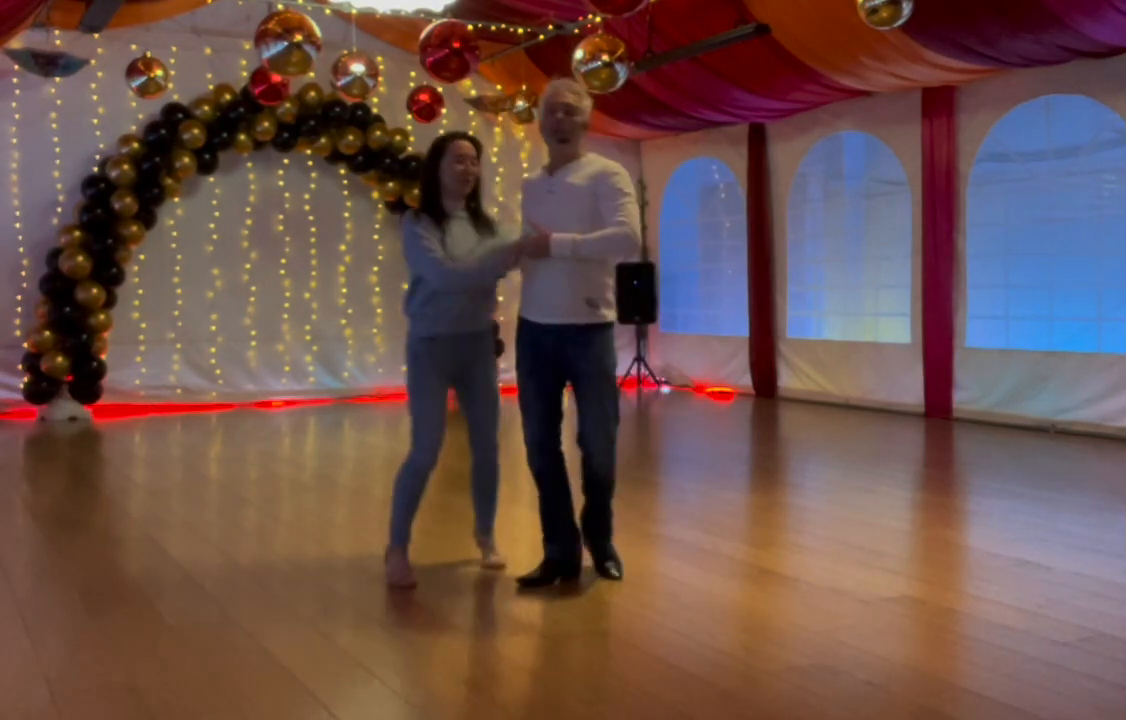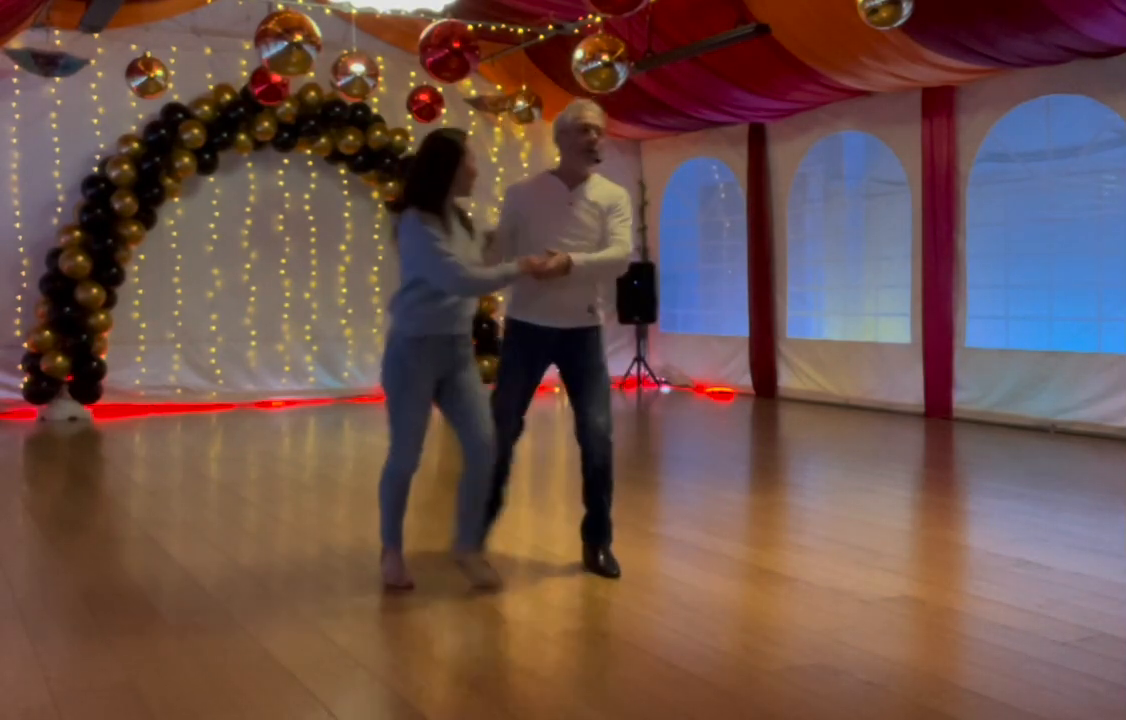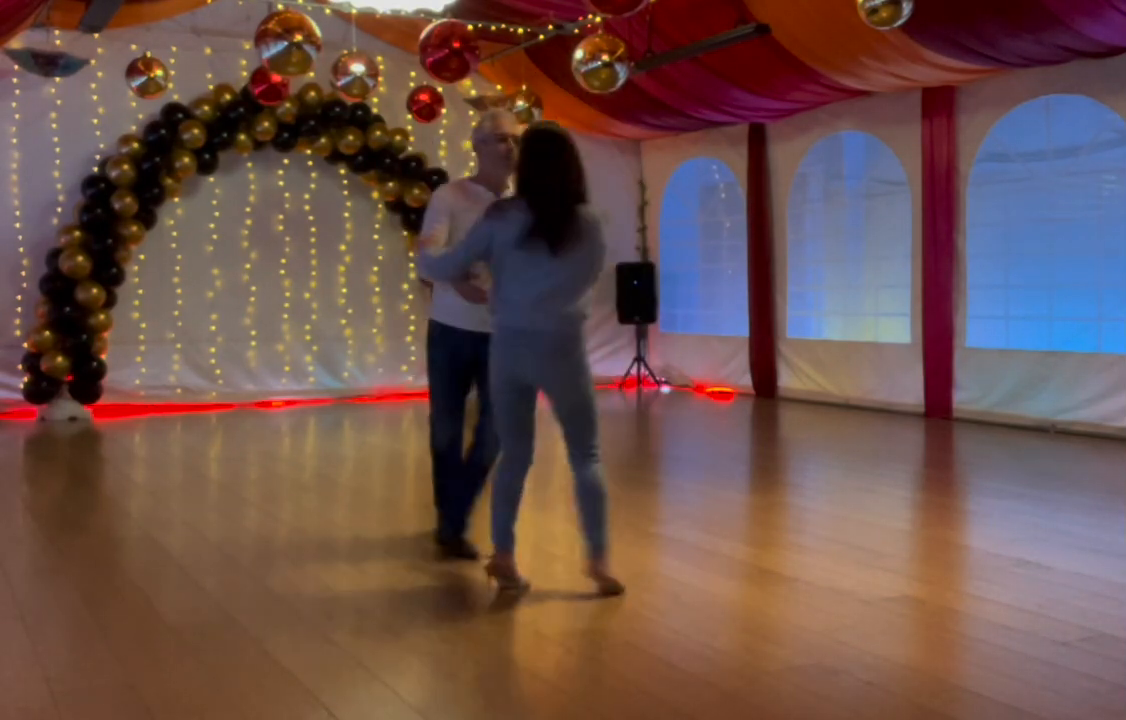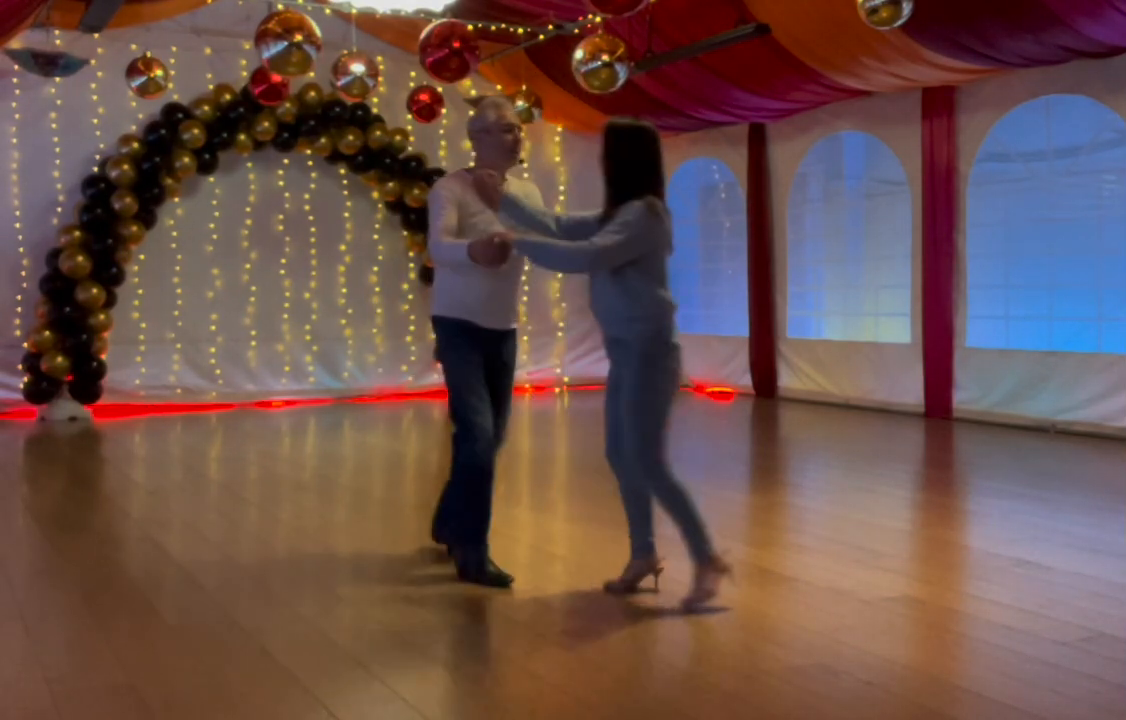
dt=0.5s
person 1, frame 1
left shoulder: (607, 174)
right shoulder: (532, 186)
left elbow: (628, 238)
left wrist: (557, 244)
left hip: (589, 329)
right hip: (534, 328)
left knee: (598, 440)
right knee: (540, 441)
left ankle: (599, 540)
right ankle: (561, 551)
person 1, frame 2
left shoulder: (614, 197)
right shoulder: (523, 193)
left elbow: (621, 255)
right elbow: (497, 251)
left wrist: (571, 263)
left hip: (583, 331)
right hip: (526, 327)
left knee: (597, 432)
right knee: (503, 426)
left ankle: (598, 540)
right ankle: (483, 518)
person 1, frame 3
right shoulder: (449, 197)
right wrist: (454, 280)
right hip: (450, 331)
left knee: (491, 432)
right knee: (445, 430)
left ankle: (453, 523)
right ankle: (448, 516)
person 1, frame 4
left shoulder: (527, 193)
right shoulder: (451, 188)
right elbow: (438, 247)
right wrist: (470, 251)
left hip: (503, 329)
right hip: (458, 325)
left knee: (490, 434)
right knee: (477, 431)
left ankle: (448, 523)
right ankle: (471, 552)
person 2, frame 1
left shoulder: (486, 225)
right shoulder: (419, 224)
left elbow: (509, 255)
right elbow: (443, 277)
right wrist: (502, 264)
left hip: (477, 345)
right hip: (431, 346)
left knee: (486, 447)
right knee: (425, 452)
left ankle: (485, 536)
right ankle: (396, 547)
person 2, frame 2
left shoulder: (460, 221)
right shoulder: (416, 222)
left elbow: (486, 258)
right elbow: (458, 280)
right wrist: (516, 270)
left hip: (458, 351)
right hip: (415, 349)
left knee: (483, 448)
right knee: (406, 457)
left ankle: (468, 547)
right ankle: (391, 550)
person 2, frame 3
left shoulder: (503, 215)
right shoulder: (587, 224)
left elbow: (451, 267)
left wrist: (424, 258)
left hip: (509, 346)
right hip: (563, 349)
left knee: (514, 454)
right knee: (585, 455)
left ankle: (502, 555)
right ankle: (598, 560)
person 2, frame 4
left shoulder: (644, 212)
right shoulder: (622, 213)
left elbow: (589, 257)
right elbow: (563, 229)
left wrist: (518, 244)
right wrist: (504, 202)
left hip: (647, 350)
right hip: (629, 349)
left knee: (646, 464)
right knee: (623, 456)
left ankle: (707, 559)
right ankle: (643, 555)
